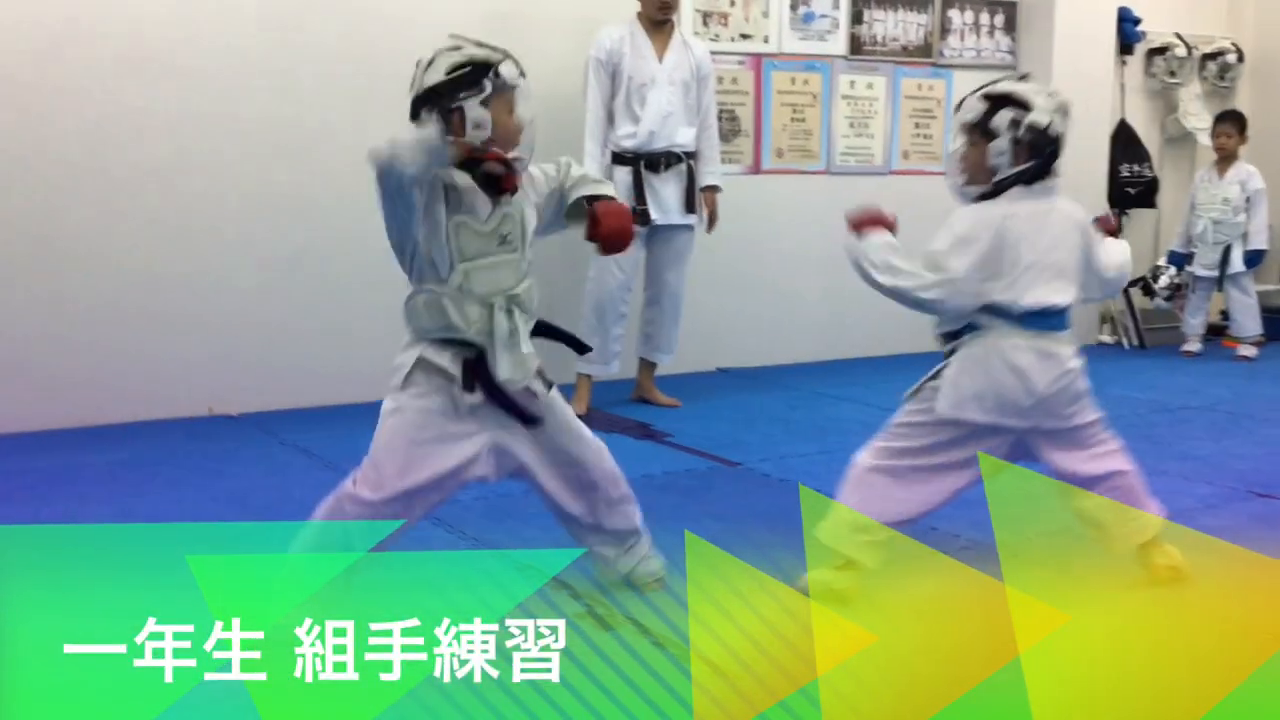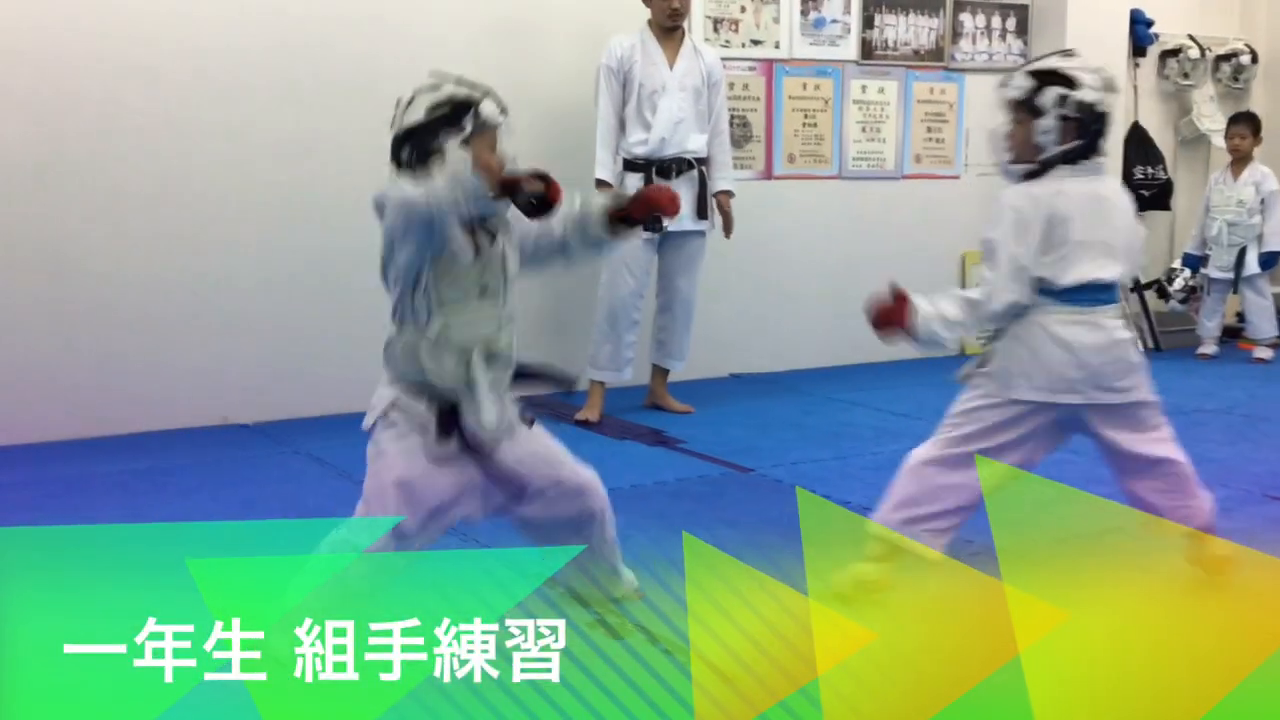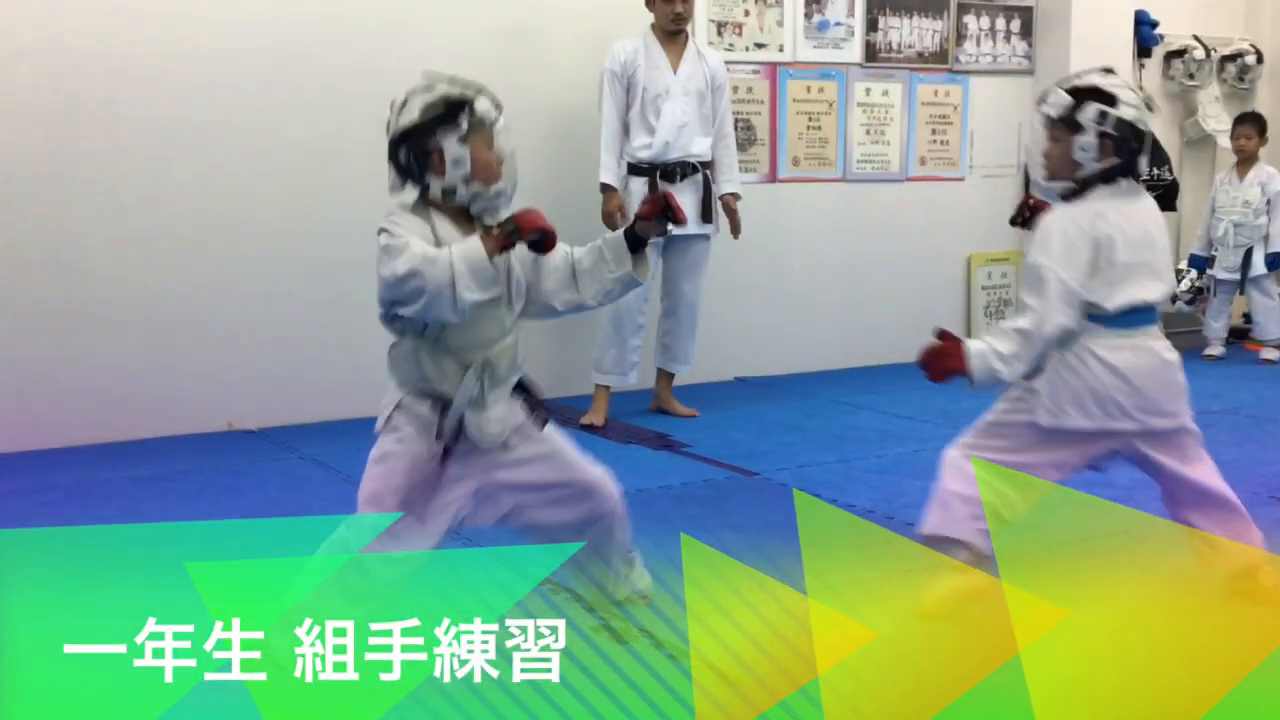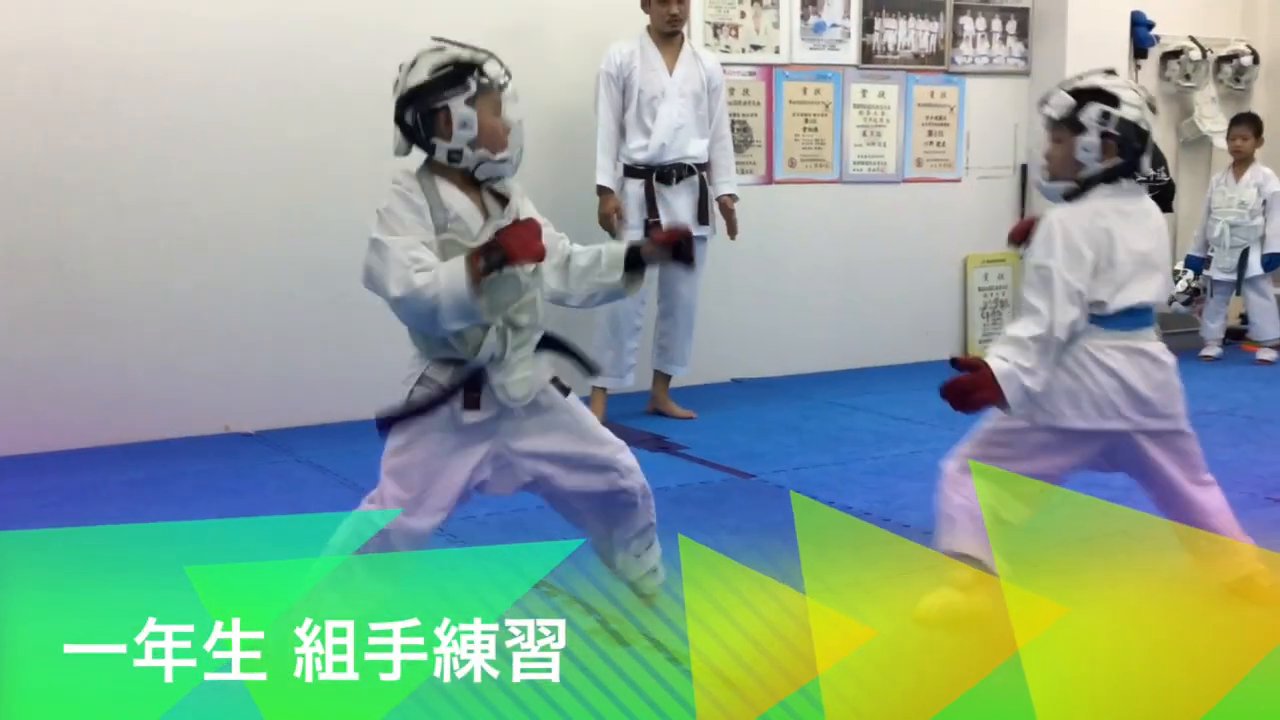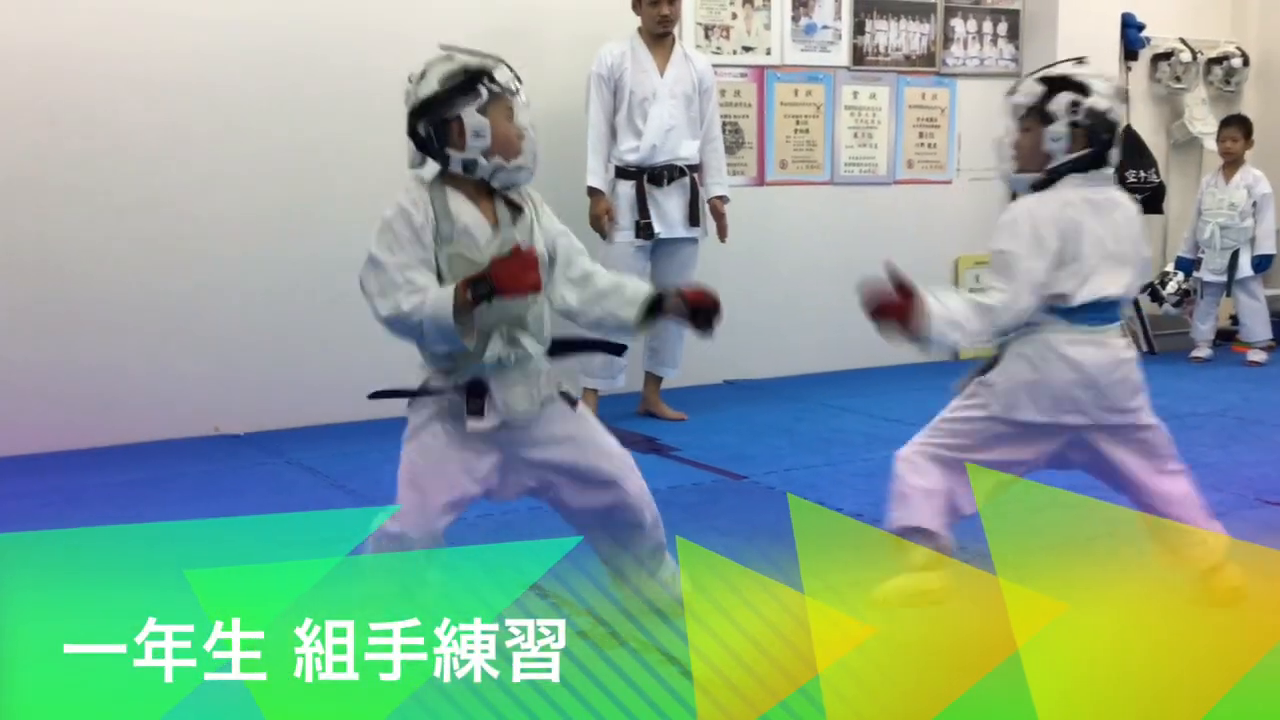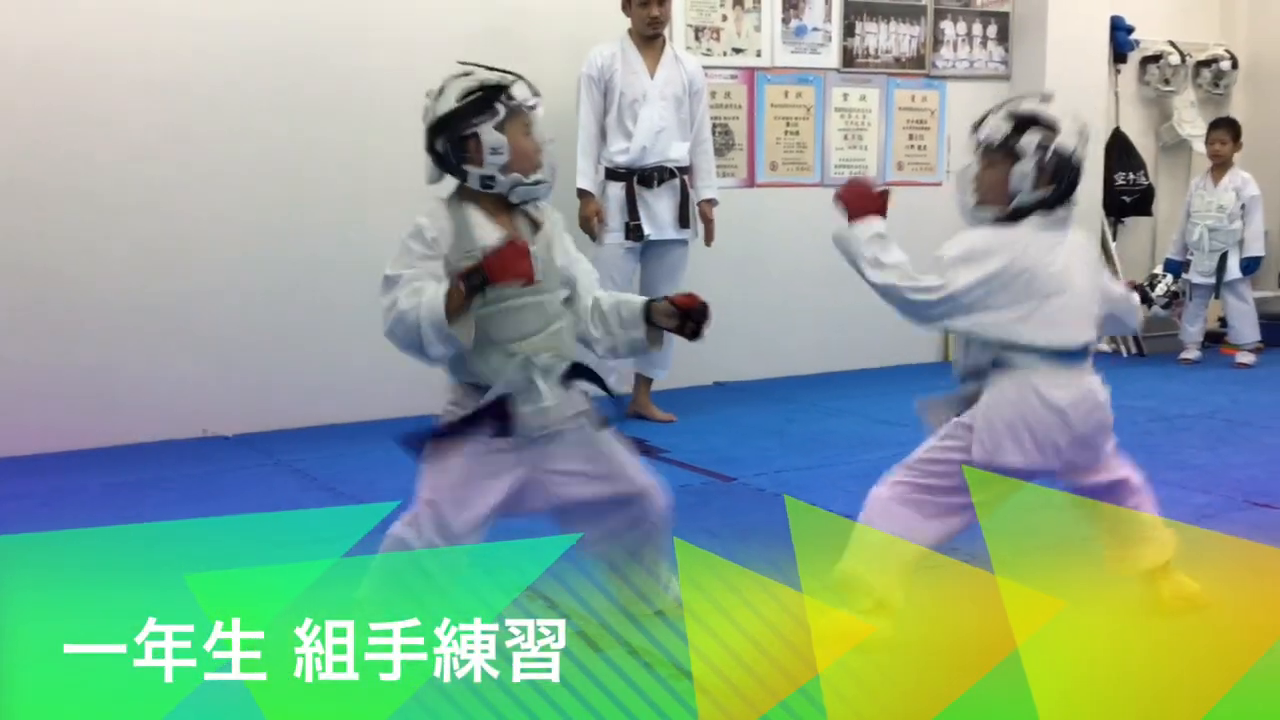
dt=0.1s
person 1, frame 1
left shoulder: (509, 189)
right shoulder: (423, 192)
left elbow: (570, 184)
right elbow: (394, 158)
left wrist: (602, 207)
right wrist: (473, 153)
left hip: (512, 380)
right hip: (441, 384)
left knee: (586, 470)
right knee: (379, 496)
left ankle: (627, 557)
person 1, frame 2
left shoulder: (496, 227)
right shoulder: (421, 227)
left elbow: (570, 232)
right elbow: (408, 201)
left wrist: (627, 210)
right wrist: (506, 182)
left hip: (492, 416)
right hip: (420, 426)
left knee: (576, 496)
right knee: (384, 535)
left ankle: (607, 581)
person 1, frame 3
left shoulder: (500, 228)
right shoulder: (406, 229)
left elbow: (570, 284)
right elbow: (423, 285)
left wrist: (638, 234)
right wrist: (502, 242)
left hip: (502, 420)
right hip: (425, 429)
left knee: (590, 499)
right knee: (380, 547)
left ankle: (623, 584)
person 1, frame 4
left shoulder: (511, 202)
right shoulder: (410, 200)
left elbow: (568, 272)
right elbow: (414, 297)
left wrist: (642, 253)
right wrist: (488, 260)
left hip: (526, 393)
right hip: (450, 403)
left knee: (615, 480)
right knee: (396, 521)
left ankle: (643, 577)
person 1, frame 5
left shoulder: (528, 209)
right shoulder: (417, 211)
left elbow: (582, 285)
right elbow: (402, 310)
left wrist: (666, 302)
right wrist: (479, 287)
left hip: (536, 403)
right hip: (458, 411)
left knee: (617, 492)
right knee: (414, 530)
left ankle: (657, 585)
person 1, frame 6
left shoulder: (544, 225)
right shoulder: (438, 229)
left elbow: (590, 312)
right elbow: (409, 325)
left wrist: (657, 315)
right wrist: (473, 283)
left hip: (560, 417)
right hip: (482, 428)
left knee: (637, 500)
right knee: (430, 537)
left ankle: (659, 598)
person 2, frame 1
left shoulder: (978, 222)
right shoulder: (1072, 218)
left elbow: (928, 289)
right elbow: (1109, 277)
left wrist: (873, 241)
right wrist: (1112, 242)
left hip: (985, 373)
right hip: (1055, 370)
left knee: (891, 463)
right knee: (1098, 463)
left ankle: (845, 567)
right ankle: (1153, 553)
person 2, frame 2
left shoulder: (1025, 201)
right shoulder: (1115, 196)
left elbow: (998, 295)
left wrist: (918, 317)
left hip: (1036, 352)
right hip: (1107, 347)
left knee: (951, 456)
right knee: (1148, 447)
left ankle: (885, 559)
right ankle: (1201, 543)
person 2, frame 3
left shoulder: (1065, 224)
right shoulder: (1148, 213)
left elbow: (1042, 319)
left wrist: (972, 358)
left hip: (1081, 378)
right hip: (1149, 371)
left knee: (973, 460)
right knee: (1190, 475)
left ankle: (962, 565)
right ankle: (1248, 566)
person 2, frame 4
left shoulder: (1066, 223)
right shoulder: (1148, 214)
left elbow: (1050, 320)
left wrist: (996, 375)
left hip: (1078, 379)
right hip: (1145, 374)
left knee: (973, 469)
right knee: (1185, 481)
left ankle: (968, 584)
right ankle: (1244, 572)
person 2, frame 5
left shoulder: (1036, 213)
right shoulder: (1122, 207)
left elbow: (1008, 303)
left wrist: (925, 315)
left hip: (1038, 372)
right hip: (1109, 367)
left knee: (931, 458)
right knee: (1156, 471)
left ankle: (922, 569)
right ankle: (1213, 569)
person 2, frame 6
left shoulder: (991, 249)
right shoulder: (1077, 244)
left elbow: (914, 292)
right elbow: (1122, 312)
left wrist: (865, 224)
left hip: (1012, 412)
right hip: (1079, 405)
left knee: (903, 499)
right knee: (1117, 490)
left ankle: (869, 602)
right ankle: (1170, 582)
person 3, frame 1
left shoulder: (696, 53)
right shoulder: (611, 43)
left elbow: (706, 122)
right elbow: (597, 114)
left wrist: (709, 184)
right wrist: (593, 178)
left hip: (678, 182)
right hip: (628, 178)
left knee: (668, 287)
right knee: (609, 285)
left ankle: (646, 380)
right ankle: (583, 386)
person 3, frame 2
left shoulder: (707, 60)
right shoulder: (622, 51)
left elbow: (718, 129)
right elbow: (608, 122)
left wrist: (722, 189)
right wrist: (604, 184)
left hip: (689, 188)
right hip: (639, 185)
left knee: (680, 294)
right knee: (621, 293)
left ankle: (659, 387)
right ankle: (596, 393)
person 3, frame 3
left shoulder: (712, 63)
right shoulder: (626, 55)
left elbow: (723, 131)
right elbow: (613, 125)
left wrist: (728, 192)
right wrist: (610, 189)
left hip: (694, 192)
right hip: (644, 189)
left knee: (684, 298)
right knee: (627, 296)
left ankle: (664, 391)
right ankle: (601, 397)
person 3, frame 4
left shoulder: (707, 65)
right shoulder: (621, 57)
left elbow: (719, 133)
right elbow: (607, 127)
left wrist: (725, 193)
right wrist: (606, 191)
left hip: (690, 193)
right hip: (641, 192)
left knee: (681, 299)
right knee: (624, 298)
left ankle: (661, 393)
right ankle: (600, 397)
person 3, frame 5
left shoulder: (699, 66)
right shoulder: (612, 59)
left elbow: (711, 135)
right elbow: (599, 129)
left wrist: (716, 194)
right wrist: (597, 192)
left hip: (682, 195)
right hip: (632, 194)
left ankle: (652, 394)
right ankle: (591, 396)
person 3, frame 6
left shoulder: (689, 68)
right shoulder: (602, 61)
left elbow: (701, 137)
right elbow: (589, 131)
left wrist: (706, 197)
right wrist: (587, 194)
left hip: (672, 197)
right hip: (622, 196)
left knee: (663, 302)
left ankle: (642, 396)
person 4, frame 1
left shoulder: (1250, 175)
right shoulder: (1202, 176)
left elbow: (1258, 214)
right elbow: (1191, 215)
left wrist: (1255, 249)
right wrist: (1179, 249)
left hip: (1233, 250)
right hip: (1203, 249)
left knee: (1241, 297)
right knee: (1196, 296)
left ankle: (1249, 341)
right ankle: (1193, 338)
person 4, frame 2
right shoulder: (1216, 179)
right elbow: (1206, 216)
right wrist: (1193, 252)
left hip: (1247, 252)
right hip: (1218, 251)
left knee: (1257, 297)
right knee: (1211, 298)
right ankle: (1208, 341)
person 4, frame 3
right shoulder: (1222, 179)
right elbow: (1211, 217)
right wrist: (1199, 252)
left hip: (1254, 253)
right hip: (1224, 252)
right knee: (1218, 299)
right ankle: (1216, 342)
person 4, frame 4
right shoulder: (1218, 180)
right elbow: (1208, 217)
right wrist: (1196, 253)
left hip: (1251, 253)
right hip: (1220, 253)
right knee: (1215, 300)
right ankle: (1212, 343)
person 4, frame 5
left shoulder: (1256, 180)
right shoulder: (1208, 181)
left elbow: (1265, 219)
right elbow: (1197, 219)
left wrist: (1264, 253)
right wrist: (1186, 254)
left hip: (1241, 255)
right hip: (1211, 254)
left knee: (1251, 301)
right knee: (1205, 301)
left ankle: (1259, 346)
right ankle: (1203, 344)
person 4, frame 6
left shoulder: (1244, 182)
right shoulder: (1197, 183)
left elbow: (1254, 221)
right elbow: (1186, 221)
left wrist: (1252, 255)
right wrist: (1175, 256)
left hip: (1229, 257)
right hip: (1199, 256)
left knee: (1239, 303)
right knee: (1194, 303)
left ankle: (1247, 348)
right ankle: (1191, 346)
